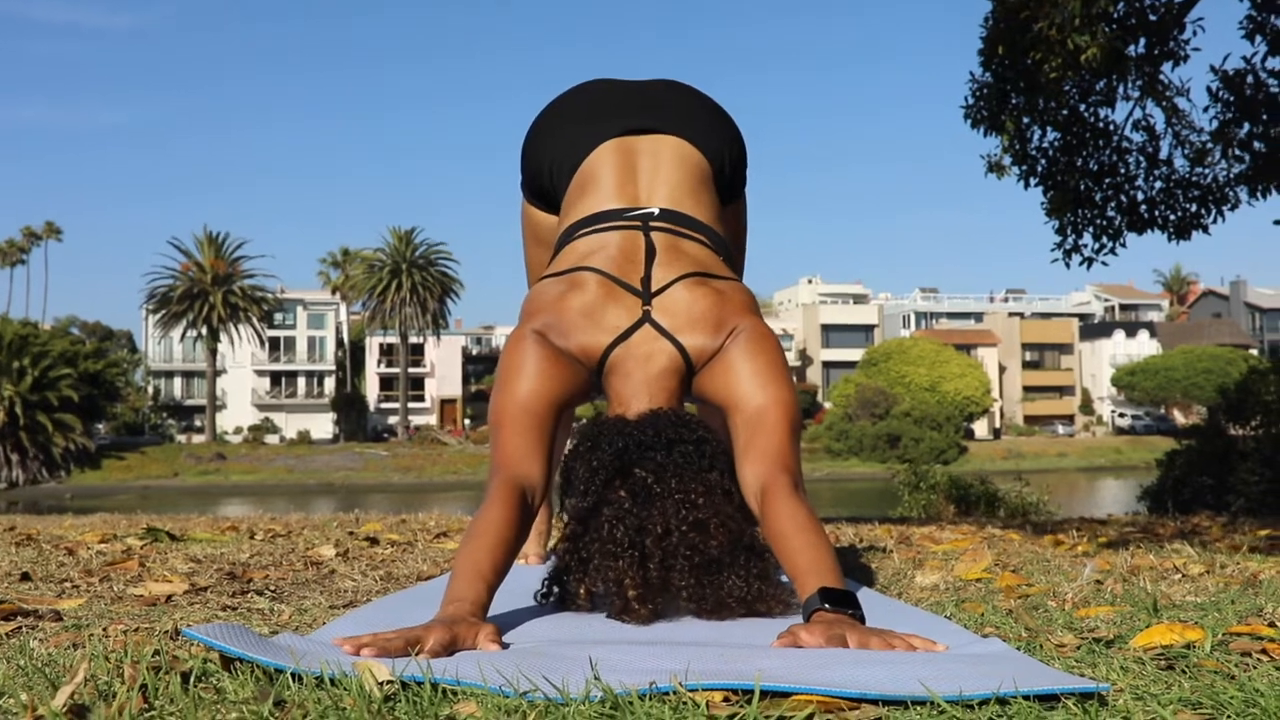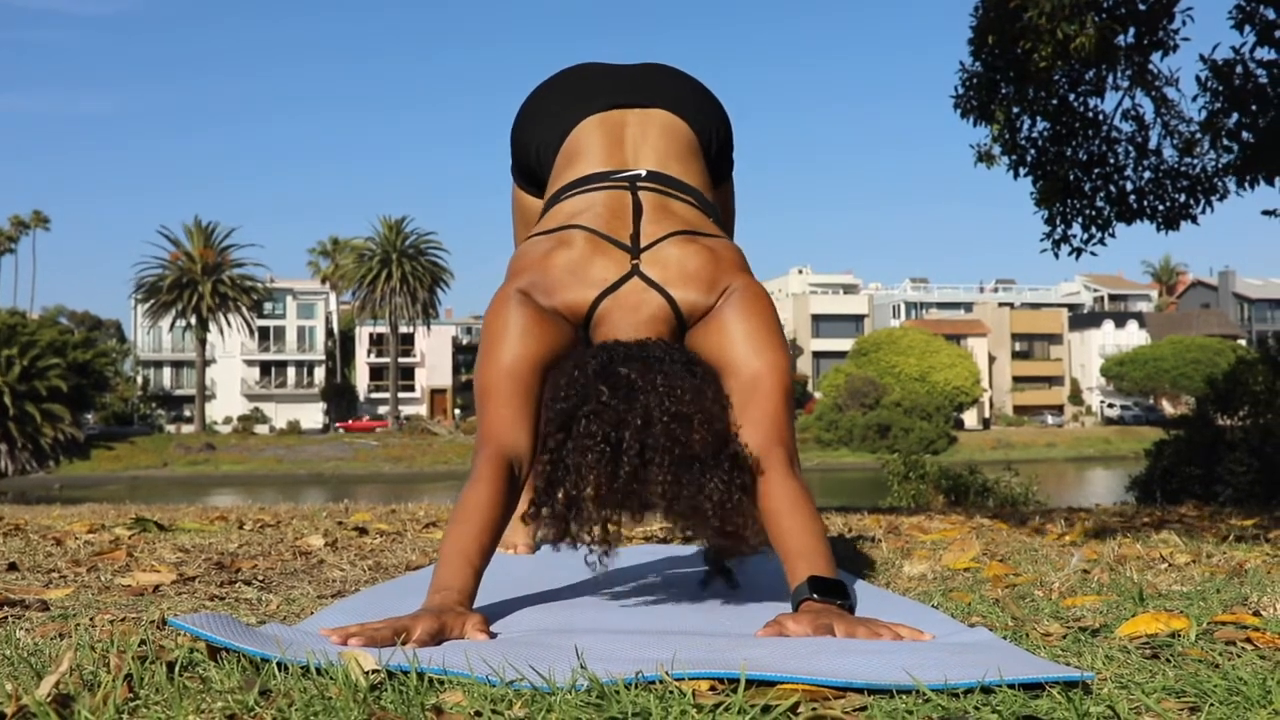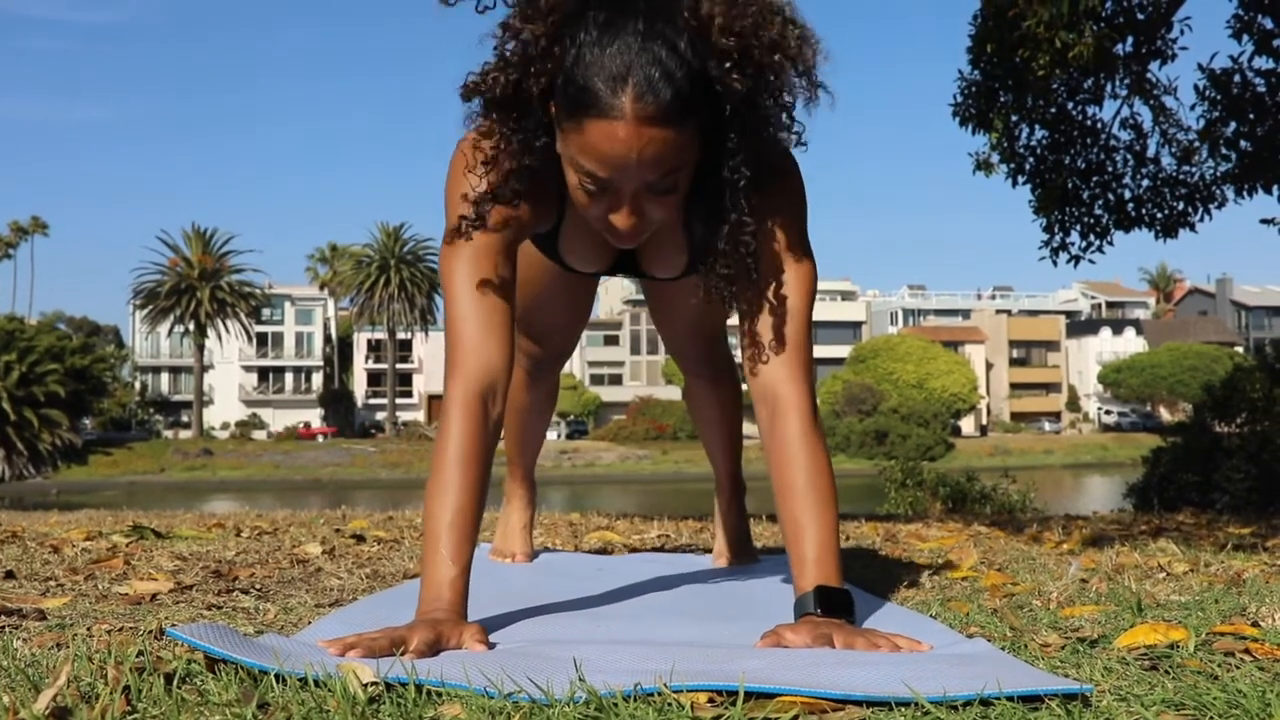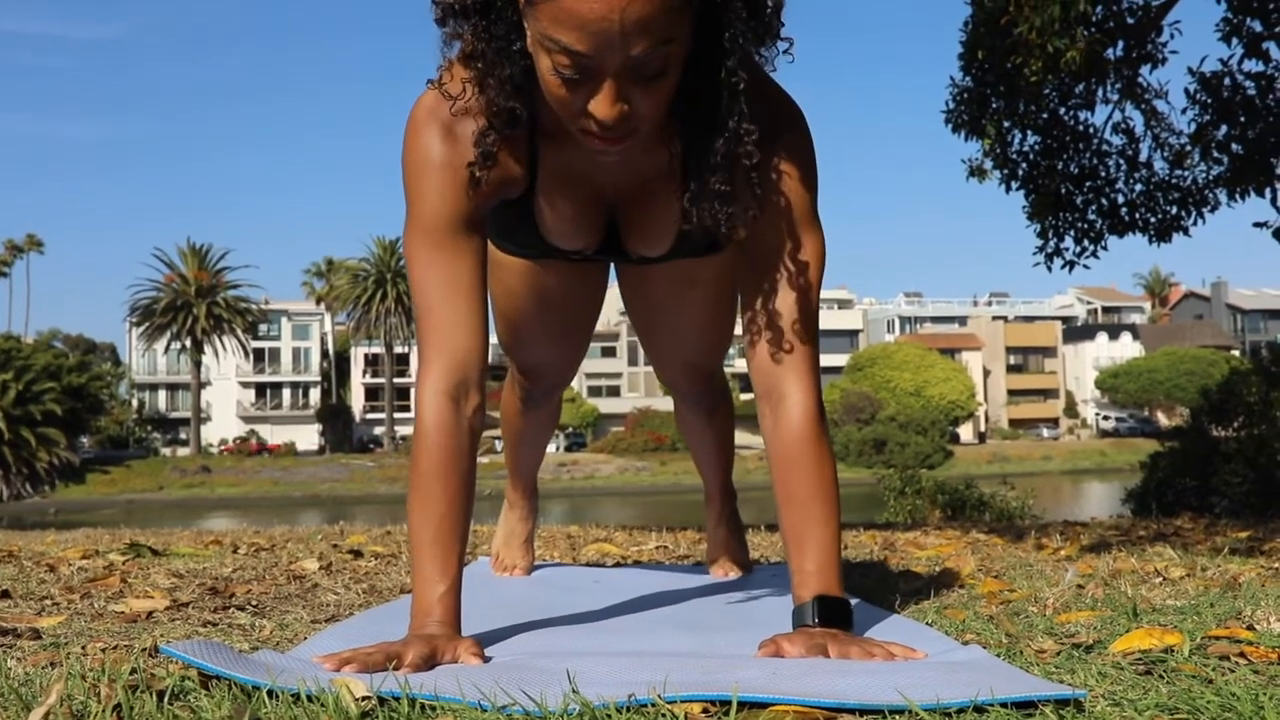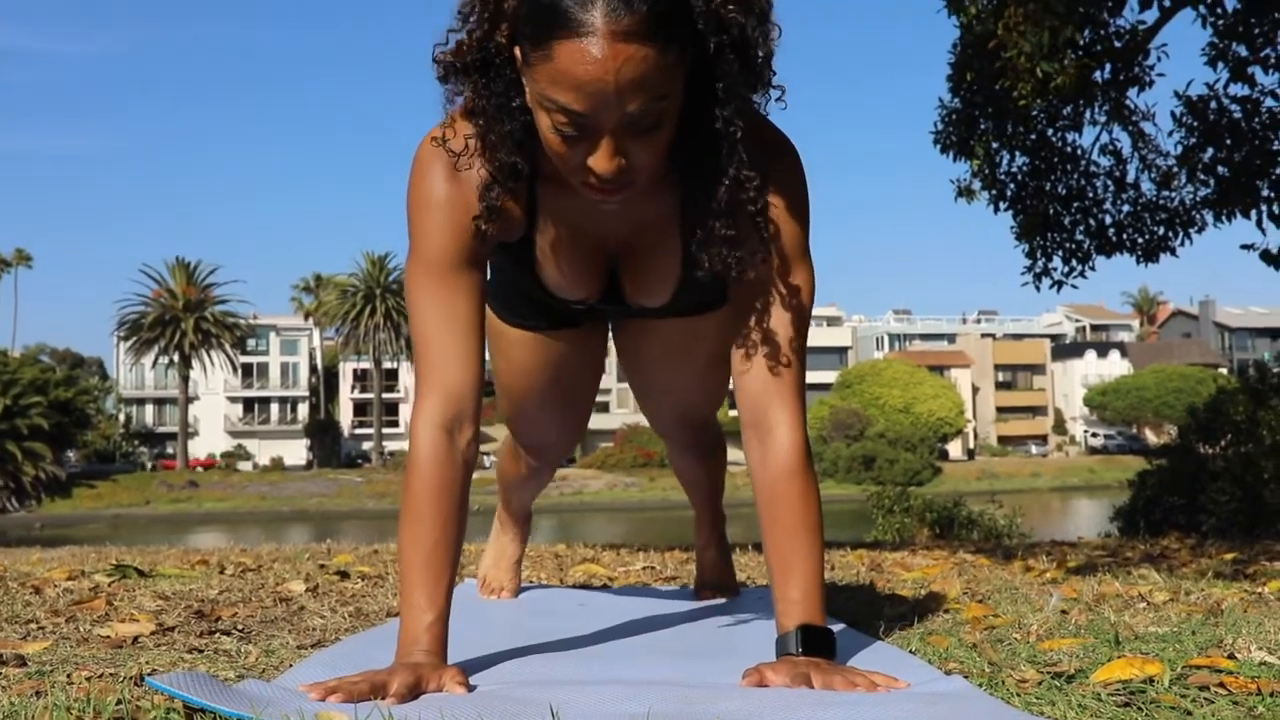
dt=1s
person 1, frame 1
left shoulder: (733, 343)
right shoulder: (546, 344)
left elbow: (777, 486)
right elbow: (509, 486)
left wrist: (831, 608)
left ankle: (723, 531)
right ankle: (537, 529)
person 1, frame 2
left shoulder: (728, 301)
right shoulder: (534, 302)
left elbow: (771, 459)
right elbow: (497, 460)
left wrist: (822, 597)
right wrist: (444, 603)
left knee: (722, 374)
right knee: (534, 369)
left ankle: (725, 511)
right ankle: (533, 503)
person 1, frame 3
left shoulder: (758, 174)
right shoulder: (500, 160)
left elbow: (783, 391)
right elbow: (474, 387)
left wrist: (823, 604)
right wrist: (440, 607)
right hip: (556, 227)
right knee: (539, 352)
left ankle: (729, 500)
right ankle: (519, 495)
person 1, frame 4
left shoulder: (758, 125)
right shoulder: (458, 119)
left elbow: (787, 381)
right elbow: (450, 384)
left wrist: (822, 613)
right wrist: (433, 622)
left hip: (686, 227)
right hip: (537, 228)
right knee: (539, 374)
left ankle: (721, 510)
right ankle: (519, 503)
person 1, frame 5
left shoulder: (755, 169)
right shoulder: (461, 166)
left elbow: (774, 418)
right elbow: (444, 416)
left wrist: (804, 644)
right wrist: (420, 651)
left hip: (687, 296)
right hip: (542, 289)
right knee: (541, 443)
left ankle: (711, 536)
right ankle: (509, 518)
